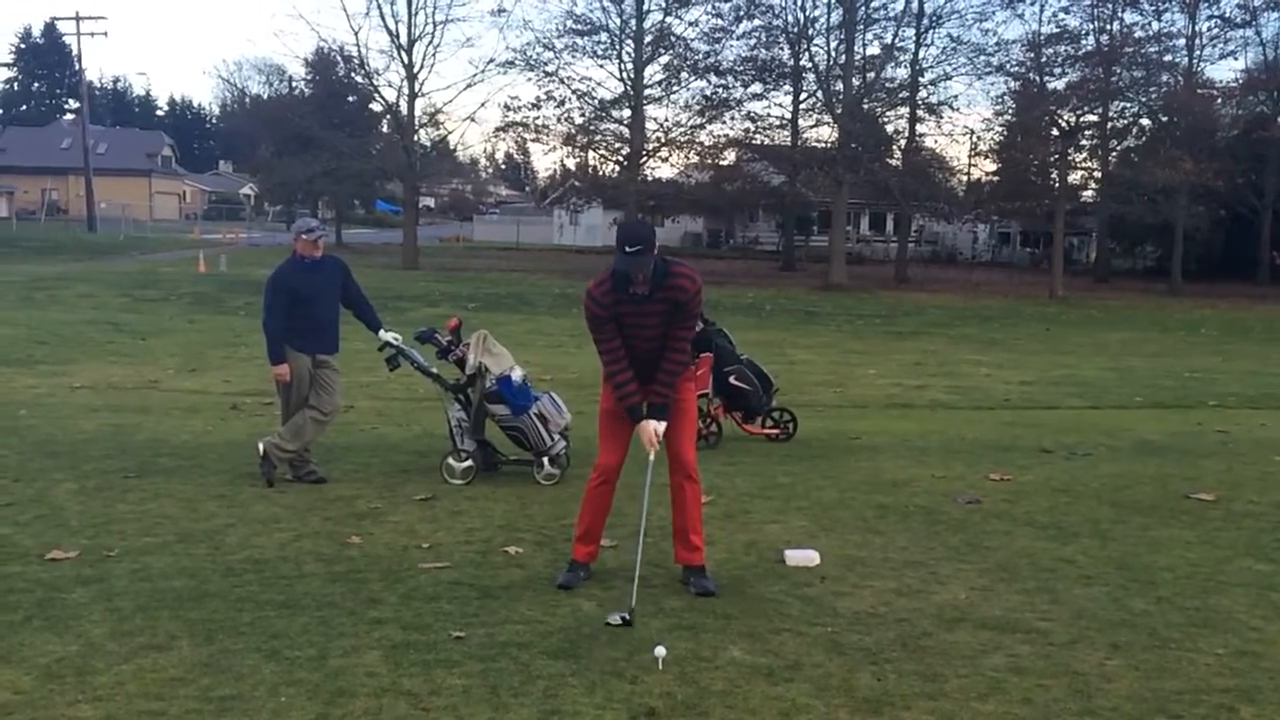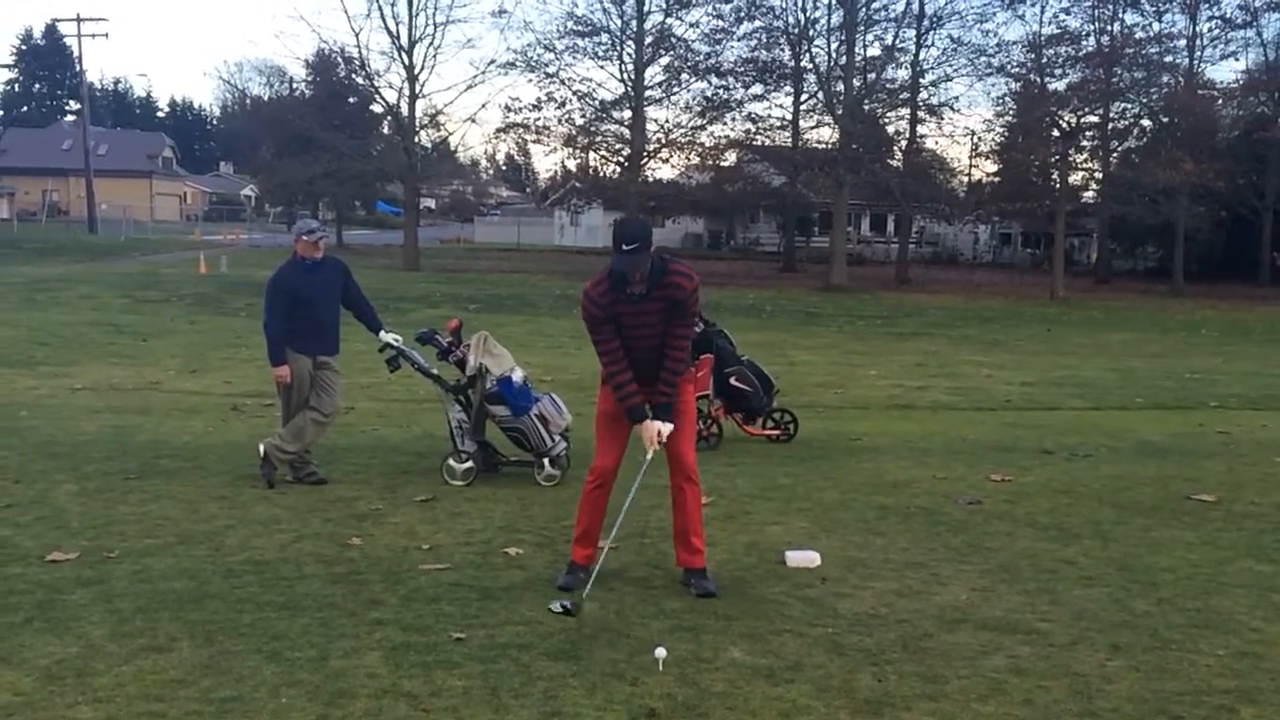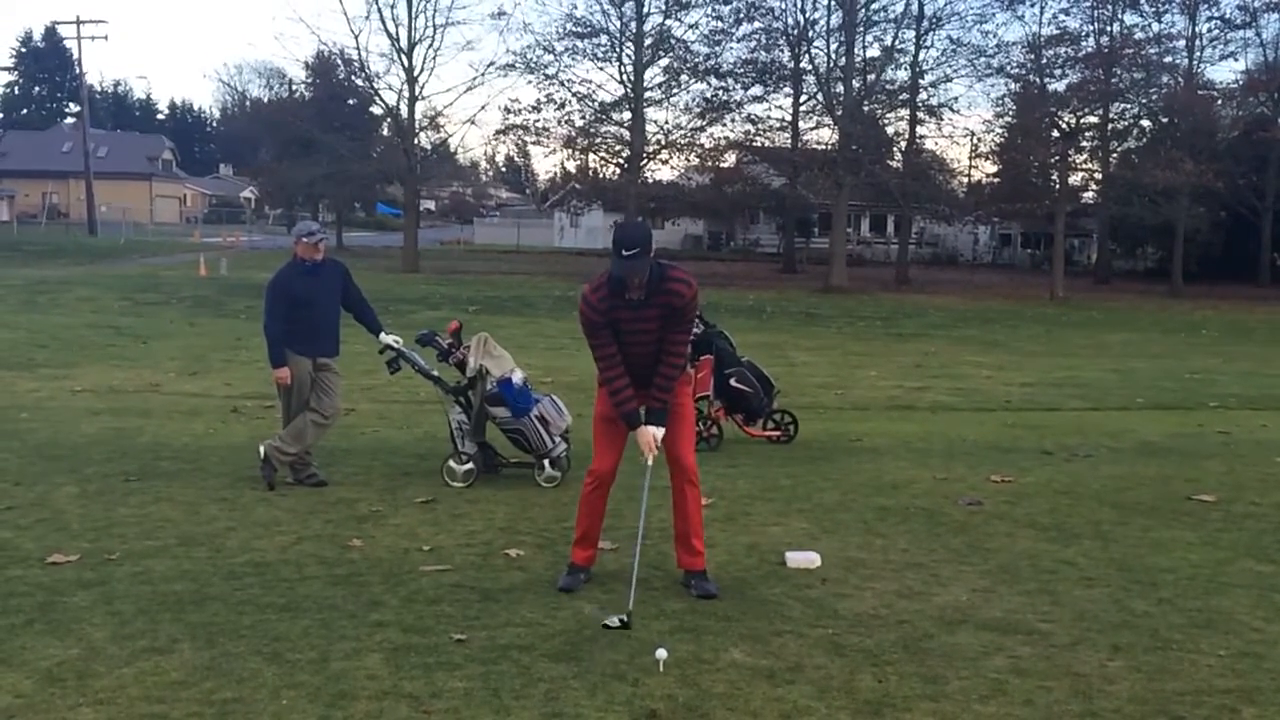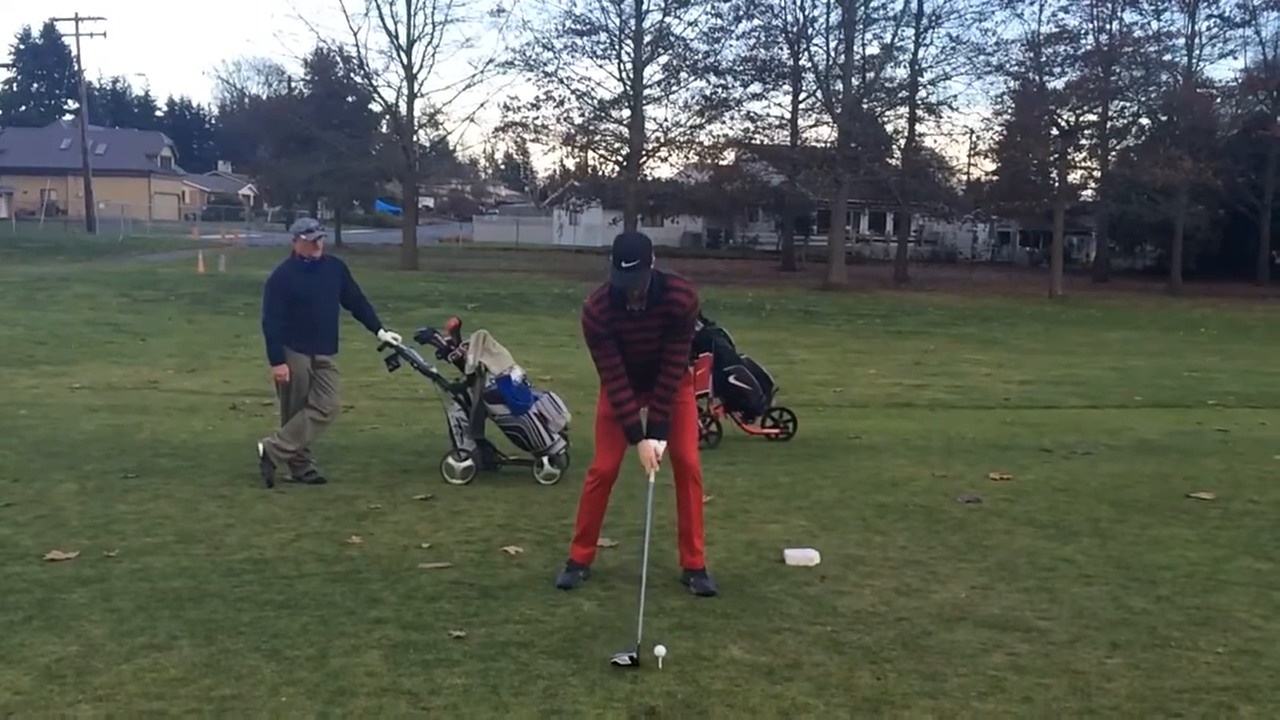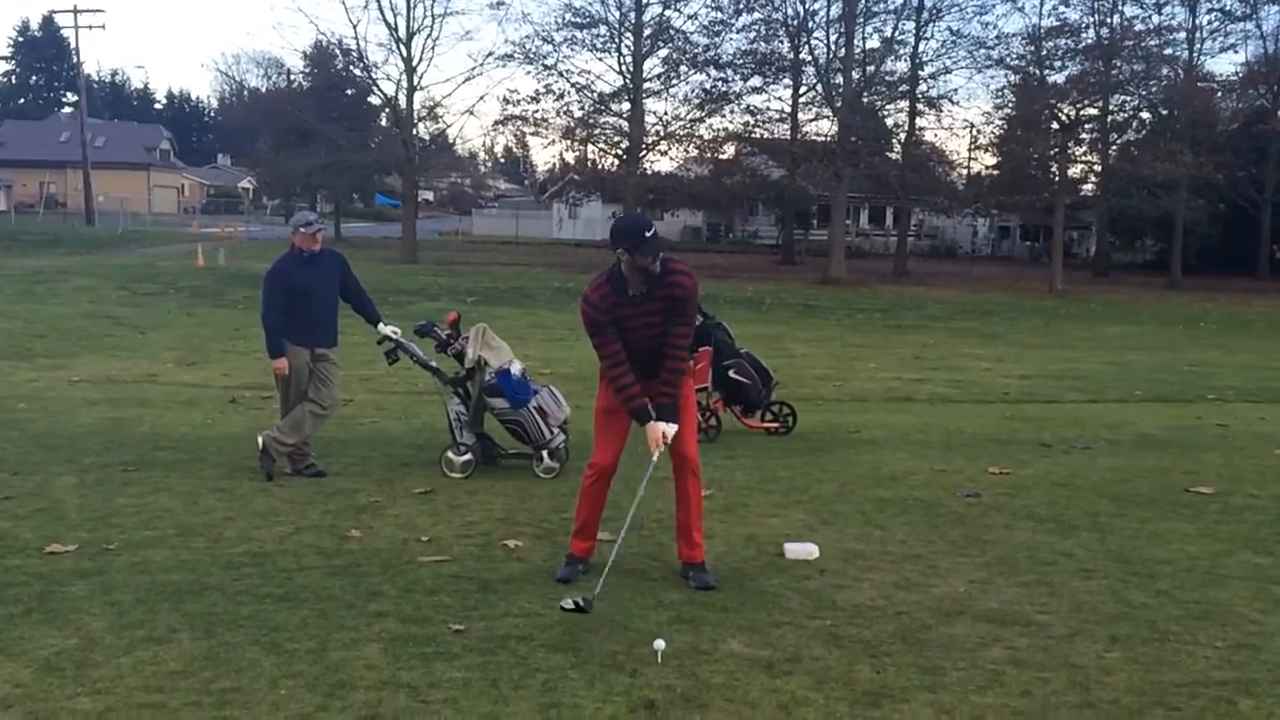
dt=0.4s
person 1, frame 1
left shoulder: (686, 284)
right shoulder: (599, 294)
left elbow: (678, 351)
right elbow: (614, 361)
left wrist: (660, 411)
right wrist: (639, 418)
left hip: (674, 379)
right hip: (624, 381)
left knee: (684, 465)
right knee: (607, 466)
left ankle: (693, 564)
right ankle: (581, 558)
person 1, frame 2
left shoulder: (683, 282)
right shoulder: (596, 295)
left elbow: (678, 349)
right elbow: (613, 361)
left wrist: (663, 411)
right wrist: (639, 418)
left hip: (673, 380)
right hip: (622, 383)
left knee: (685, 466)
right knee: (603, 468)
left ankle: (694, 566)
right ankle: (580, 560)
person 1, frame 3
left shoulder: (681, 288)
right shoulder: (594, 298)
left elbow: (674, 356)
right elbow: (609, 365)
left wrist: (656, 416)
right wrist: (635, 423)
left hip: (670, 383)
right hip: (618, 384)
left knee: (684, 467)
right knee: (601, 470)
left ankle: (694, 567)
right ankle: (580, 562)
person 1, frame 4
left shoulder: (682, 297)
right shoulder: (597, 309)
left elbow: (673, 367)
right elbow: (613, 377)
left wrist: (658, 430)
right wrist: (637, 437)
left hip: (672, 383)
right hip: (622, 384)
left knee: (688, 465)
right knee: (603, 468)
left ankle: (694, 565)
right ankle: (579, 559)
person 1, frame 5
left shoulder: (681, 281)
right shoulder: (596, 298)
left elbow: (678, 351)
right elbow: (616, 364)
left wrist: (668, 413)
right wrist: (646, 419)
left hip: (671, 375)
right hip: (622, 379)
left knee: (687, 459)
right knee: (603, 462)
left ankle: (693, 559)
right ankle: (579, 553)
person 2, frame 1
left shoulder: (336, 268)
right shoulder: (283, 276)
left elbow: (357, 301)
right elbow: (272, 321)
left wrist: (379, 330)
right wrist: (277, 361)
left hip: (325, 354)
right hip: (294, 353)
left knee: (326, 407)
right knee: (296, 412)
left ankle: (273, 449)
right ankle: (300, 466)
person 2, frame 2
left shoulder: (336, 269)
right shoulder: (284, 277)
left elbow: (358, 302)
right elbow: (272, 323)
left wrist: (380, 331)
right wrist: (278, 362)
left hip: (325, 355)
right hip: (295, 354)
left knee: (326, 408)
right knee: (297, 413)
left ankle: (274, 451)
right ankle: (301, 467)
person 2, frame 3
left shoulder: (337, 271)
right shoulder: (284, 279)
left elbow: (357, 304)
right elbow: (273, 324)
left wrist: (380, 333)
right wrist: (278, 364)
left hip: (325, 357)
right hip: (295, 356)
left knee: (327, 410)
right knee: (297, 415)
left ankle: (274, 453)
right ankle: (302, 469)
person 2, frame 4
left shoulder: (335, 268)
right shoulder: (282, 276)
left elbow: (356, 301)
right elbow: (271, 322)
left wrist: (379, 330)
right wrist: (277, 361)
left hip: (324, 354)
right hip: (293, 353)
left knee: (325, 406)
right knee: (295, 412)
left ankle: (272, 450)
right ankle: (300, 466)
person 2, frame 5
left shoulder: (334, 261)
right shoulder: (281, 270)
left elbow: (356, 294)
right elbow: (270, 315)
left wrist: (378, 323)
right wrist: (276, 354)
left hip: (323, 348)
right hip: (292, 347)
left knee: (325, 400)
right knee: (295, 405)
left ankle: (272, 443)
right ankle: (300, 459)
